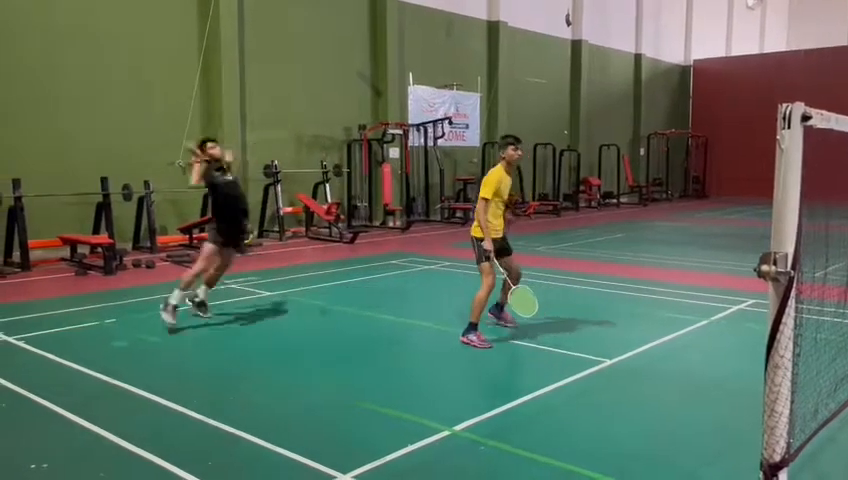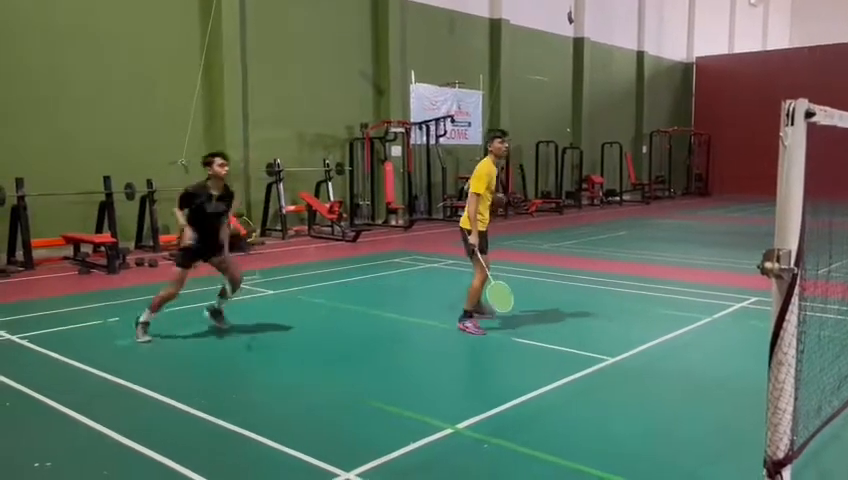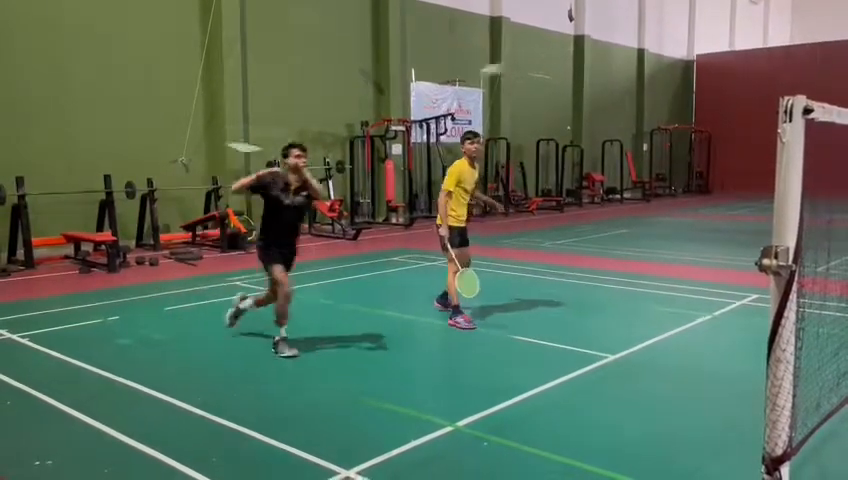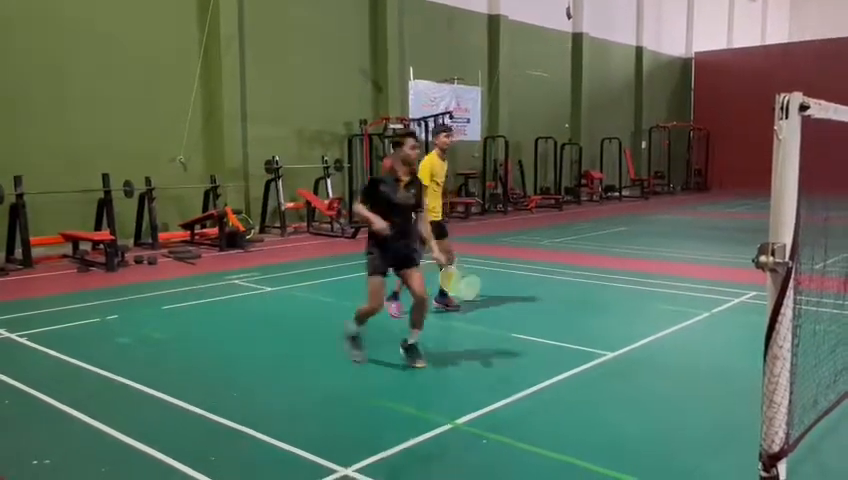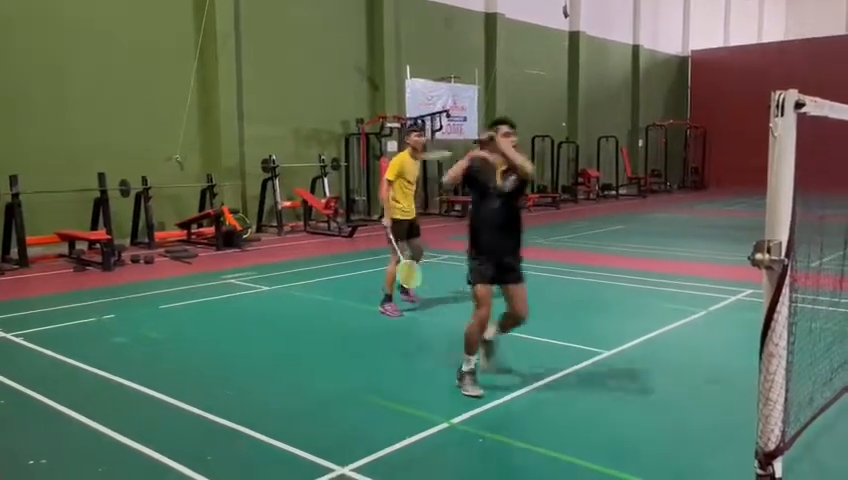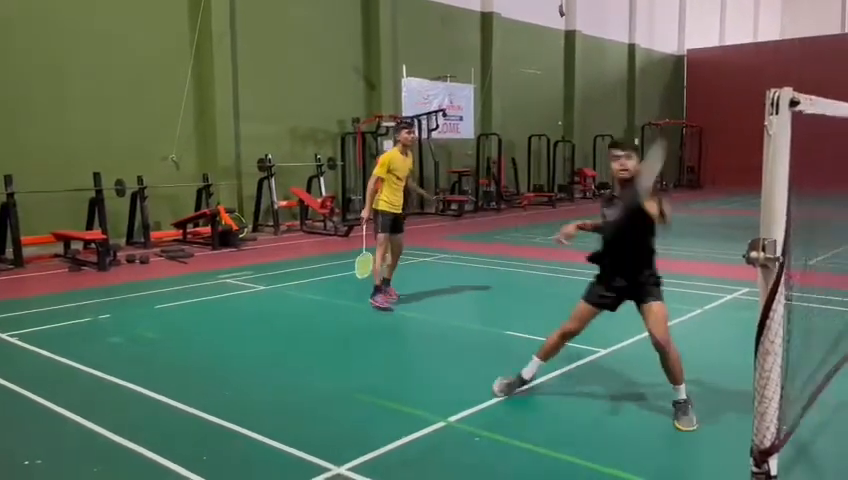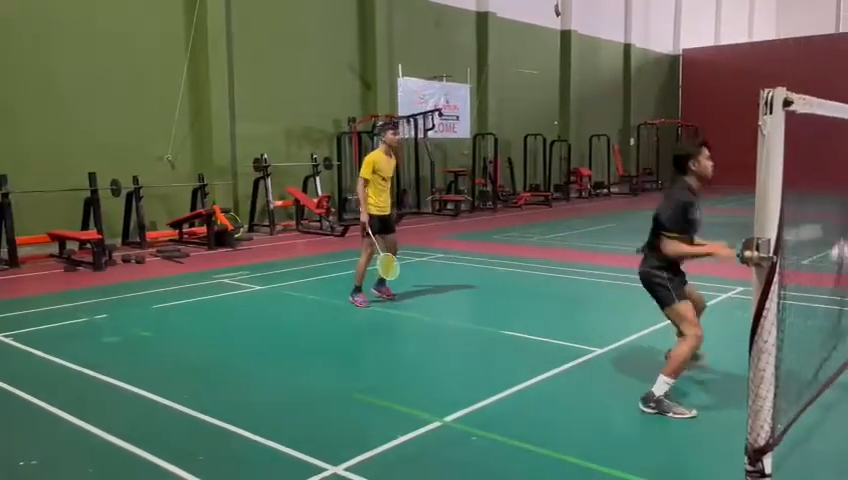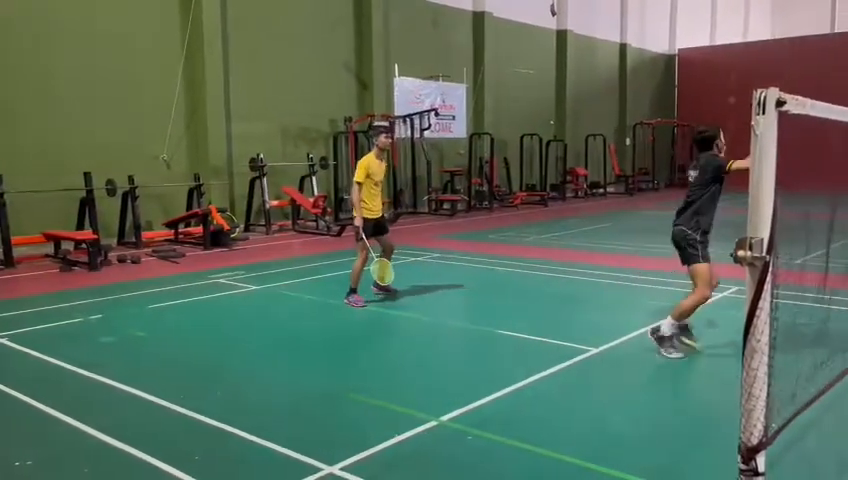
dt=0.4s
person 1, frame 1
left shoulder: (225, 168)
right shoulder: (211, 176)
left elbow: (228, 158)
right elbow: (195, 182)
right wrist: (198, 160)
left hip: (236, 230)
right hip: (220, 228)
left knee: (221, 267)
right knee: (202, 267)
left ankle: (198, 298)
right ankle: (172, 303)
person 1, frame 2
left shoulder: (228, 194)
right shoulder: (194, 191)
right elbow: (178, 210)
left wrist: (225, 246)
right wrist: (185, 229)
left hip: (212, 243)
right hip: (191, 245)
left knee: (236, 278)
right knee: (173, 291)
left ankle: (216, 308)
right ankle: (144, 321)
person 1, frame 3
left shoulder: (307, 187)
right shoulder: (271, 183)
left elbow: (321, 197)
right elbow: (235, 189)
left wrist: (305, 174)
right wrist: (259, 175)
left hip: (288, 248)
right hip: (269, 246)
left knee: (275, 296)
right knee: (285, 291)
left ankle: (242, 304)
right ankle: (281, 338)
person 1, frame 4
left shoulder: (416, 185)
right shoulder: (379, 179)
left elbow: (420, 221)
right elbow: (357, 206)
left wrist: (434, 249)
right wrist: (374, 220)
left hip: (404, 247)
right hip: (379, 248)
left knee: (421, 298)
right knee: (375, 306)
left ankle: (410, 344)
right ankle: (353, 331)
person 1, frame 5
left shoulder: (520, 171)
right shoulder: (478, 170)
left elbow: (529, 173)
right elbow: (447, 181)
left wrist: (504, 151)
right wrist: (471, 157)
left hip: (510, 254)
right hip: (482, 254)
left knee: (518, 315)
right knee: (482, 315)
left ankle: (488, 337)
right ankle: (467, 371)
person 1, frame 6
left shoulder: (640, 198)
right shoulder: (608, 200)
left elbow: (658, 215)
left wrist: (652, 207)
right wrist: (576, 228)
left hip: (643, 280)
right hip: (610, 278)
left knee: (662, 341)
right knee: (567, 331)
left ankle: (681, 401)
right ankle: (524, 377)
person 1, frame 7
left shoulder: (686, 195)
right shoulder: (680, 200)
right elbow: (668, 248)
left wrist: (702, 243)
right wrist: (712, 250)
left hip: (666, 272)
right hip: (659, 272)
left knee: (697, 304)
right knee: (693, 335)
left ankle: (680, 357)
right ankle: (655, 397)
person 1, frame 8
left shoulder: (703, 162)
right shoulder: (713, 161)
right elbow: (741, 165)
left wrist: (721, 157)
left hip: (685, 230)
right hip: (690, 233)
left knee: (711, 281)
right knee: (703, 291)
left ankle: (681, 326)
right ankle: (663, 331)
person 2, frame 1
left shoulder: (508, 177)
right shoulder: (494, 175)
right elbow: (480, 207)
left wrist: (506, 217)
right wrist: (487, 238)
left hip: (499, 234)
right hip: (483, 236)
left knee: (515, 274)
right knee: (489, 282)
left ankle: (498, 310)
right ankle: (470, 331)
person 2, frame 2
left shoulder: (494, 167)
right shoulder: (484, 169)
right elbow: (471, 202)
left wrist: (495, 196)
right wrist: (474, 234)
left hip: (481, 226)
right hip: (472, 228)
left knee: (482, 269)
right knee: (482, 272)
left ankle: (477, 304)
right ankle: (466, 318)
person 2, frame 3
left shoulder: (475, 168)
right shoulder: (456, 168)
right elbow: (443, 197)
left wrist: (490, 201)
right wrist: (444, 225)
left hip: (461, 222)
right hip: (449, 224)
left knee: (464, 264)
right knee: (455, 267)
left ankle: (444, 299)
right ankle: (455, 314)
person 2, frame 4
left shoulder: (443, 162)
right shoulder: (428, 163)
right elbow: (421, 193)
left hip: (436, 218)
left knee: (448, 255)
left ankle: (443, 296)
person 2, frame 5
left shoulder: (417, 161)
right shoulder: (399, 160)
right elbow: (385, 187)
left wrist: (415, 206)
right wrist: (387, 216)
left hip: (411, 215)
right hip: (396, 216)
left knee: (418, 252)
right knee: (396, 259)
left ankle: (404, 287)
right ankle: (386, 301)
person 2, frame 6
left shoulder: (409, 157)
right shoulder: (388, 157)
right elbow: (372, 182)
left wrist: (423, 193)
right wrist: (366, 208)
left hip: (397, 209)
right hip: (383, 208)
left knee: (397, 248)
right knee: (382, 249)
left ankle: (385, 284)
right ankle: (376, 292)
person 2, frame 7
left shoulder: (392, 159)
right shoulder: (372, 158)
right elbow: (361, 185)
right wrist: (364, 212)
left hip: (386, 211)
right hip: (371, 212)
left knee: (392, 248)
right knee: (368, 251)
left ankle: (380, 285)
right ankle: (356, 292)
person 2, frame 8
left shoulder: (383, 162)
right shoulder: (365, 162)
right elbow: (355, 190)
right wrist: (358, 216)
left hip: (378, 214)
right hip: (364, 216)
left knee: (389, 248)
right knee: (363, 255)
left ankle: (380, 283)
right ankle: (352, 293)
